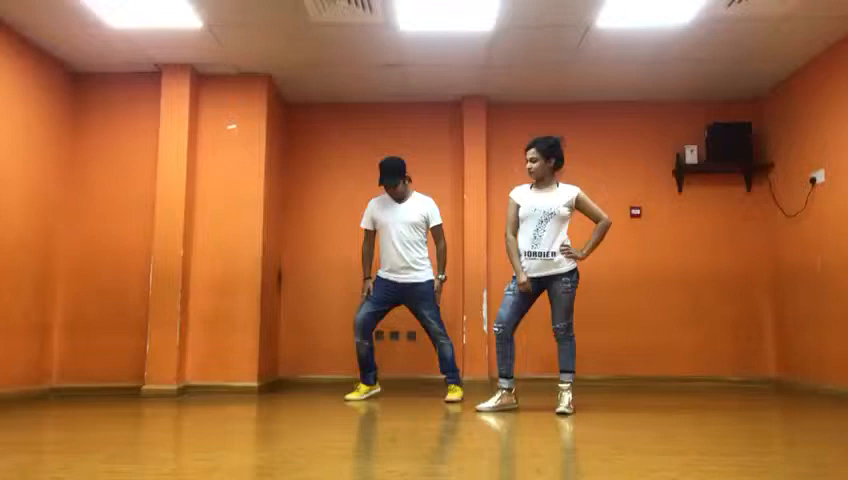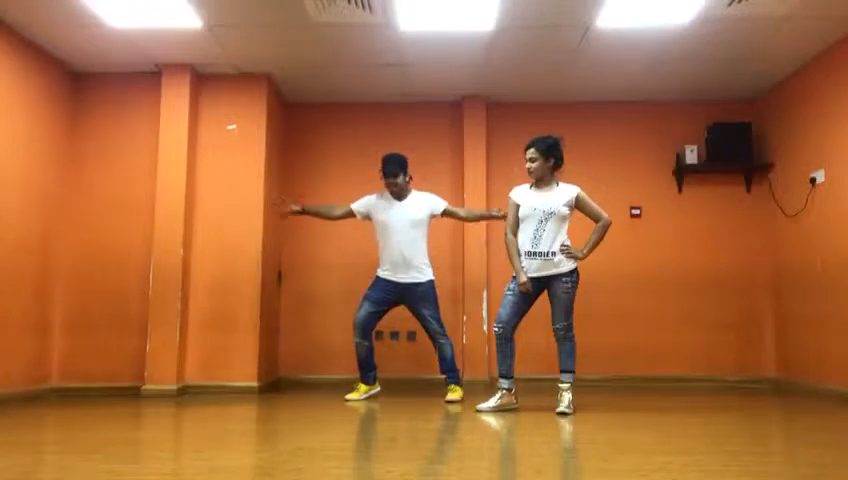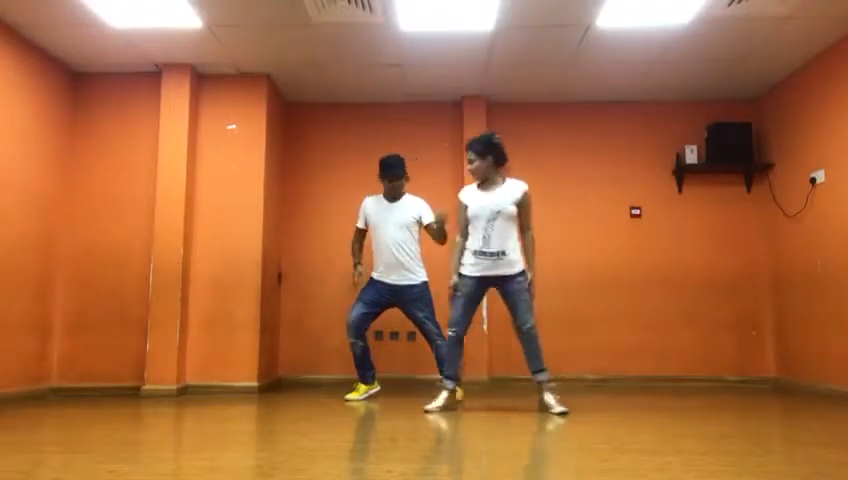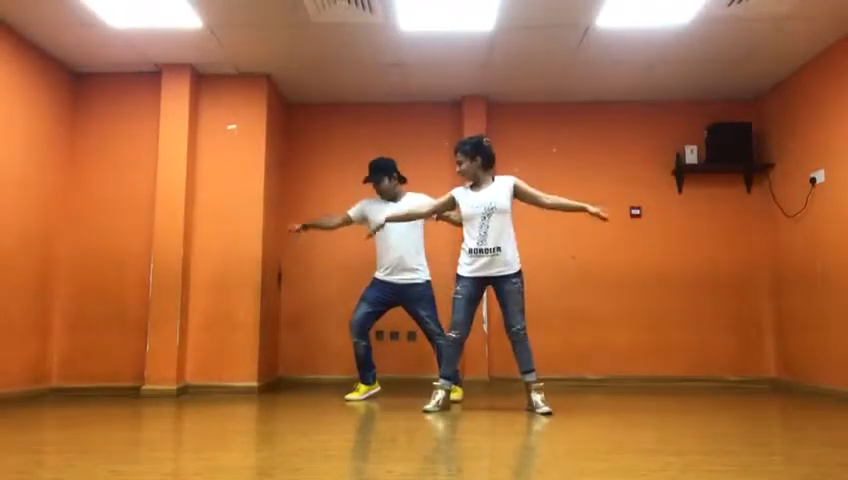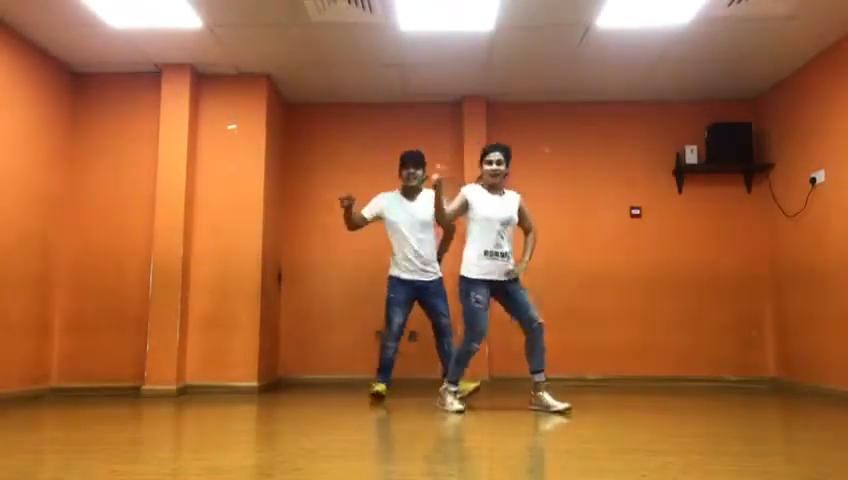
dt=1s
person 1, frame 1
left shoulder: (570, 193)
right shoulder: (519, 193)
left elbow: (604, 221)
right elbow: (510, 235)
left wrist: (583, 252)
right wrist: (519, 273)
left hip: (561, 273)
right hip: (527, 273)
left knee: (563, 331)
right knee: (502, 327)
left ankle: (565, 393)
right ankle: (506, 393)
person 1, frame 2
left shoulder: (570, 193)
right shoulder: (518, 193)
left elbow: (604, 220)
right elbow: (510, 235)
left wrist: (584, 252)
right wrist: (520, 273)
left hip: (561, 272)
right hip: (527, 273)
left knee: (563, 331)
right knee: (502, 327)
left ankle: (566, 393)
right ankle: (506, 393)
person 1, frame 3
left shoulder: (518, 190)
right shoulder: (467, 194)
left elbow: (526, 232)
right elbow: (461, 236)
left wrist: (531, 270)
right wrist: (454, 272)
left hip: (511, 271)
right hip: (473, 272)
left knee: (527, 329)
right knee: (455, 331)
left ankle: (546, 392)
right ankle: (447, 393)
person 1, frame 4
left shoulder: (508, 184)
right shoulder: (459, 194)
left elbow: (547, 200)
right elbow: (425, 210)
left wrist: (586, 208)
right wrist: (385, 219)
left hip: (507, 270)
right hip: (470, 272)
left knee: (517, 330)
right knee: (456, 332)
left ankle: (534, 392)
right ankle: (441, 391)
person 1, frame 5
left shoulder: (515, 199)
right shoulder: (471, 193)
left elbow: (530, 232)
right elbow: (444, 220)
left wrist: (523, 263)
right wrist: (438, 193)
left hip: (505, 276)
right hip: (475, 276)
left knee: (534, 326)
right knee: (475, 336)
left ankle: (539, 392)
right ankle: (448, 390)
person 2, frame 1
left shoulder: (426, 204)
right shoulder: (375, 205)
left elbow: (440, 242)
right elbow: (368, 242)
left wrist: (440, 277)
right wrist: (367, 278)
left hip: (420, 282)
right hip: (386, 280)
left knee: (437, 332)
right knee: (361, 324)
left ankle: (454, 384)
right ankle: (369, 383)
person 2, frame 2
left shoulder: (426, 201)
right shoulder: (373, 202)
left elbow: (462, 214)
right elbow: (336, 212)
left wrist: (491, 214)
right wrist: (303, 209)
left hip: (420, 282)
right hip: (386, 280)
left knee: (437, 332)
right knee: (361, 324)
left ankle: (454, 384)
right ankle: (368, 382)
person 2, frame 3
left shoulder: (417, 204)
right shoulder: (369, 204)
left elbow: (439, 238)
right elbow: (358, 238)
left wrist: (441, 226)
right wrist: (357, 264)
left hip: (413, 284)
right hip: (380, 282)
left knee: (433, 333)
right knee: (354, 325)
right ankle: (367, 382)
person 2, frame 4
left shoulder: (420, 201)
right shoulder: (368, 206)
left elbow: (453, 217)
right elbow: (336, 221)
right wrist: (305, 225)
left hip: (416, 282)
right hip: (383, 281)
left knee: (435, 333)
right knee: (358, 324)
left ankle: (453, 384)
right ankle: (368, 382)
person 2, frame 5
left shoulder: (434, 198)
right shoulder: (385, 200)
left elbow: (450, 230)
right elbow: (353, 224)
left wrist: (437, 256)
right wrist: (348, 208)
left hip: (431, 278)
right hip: (401, 278)
left knee: (444, 328)
right knee: (394, 328)
right ankle: (381, 382)
